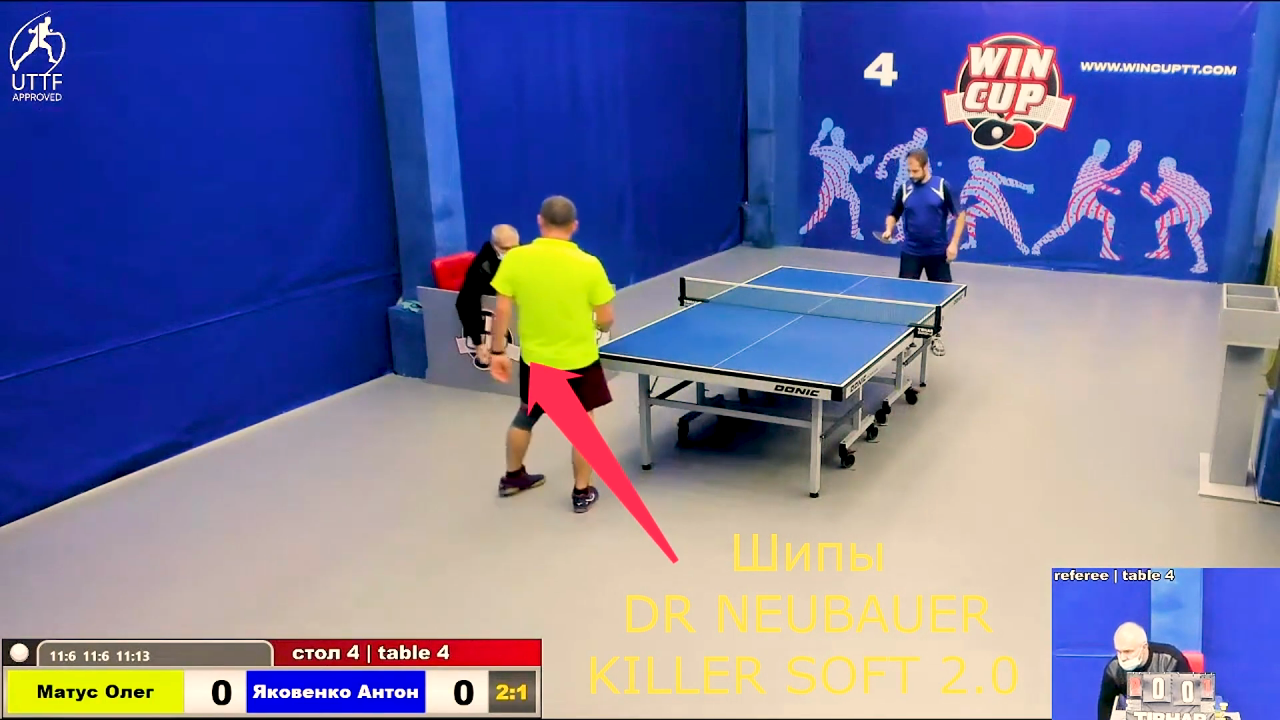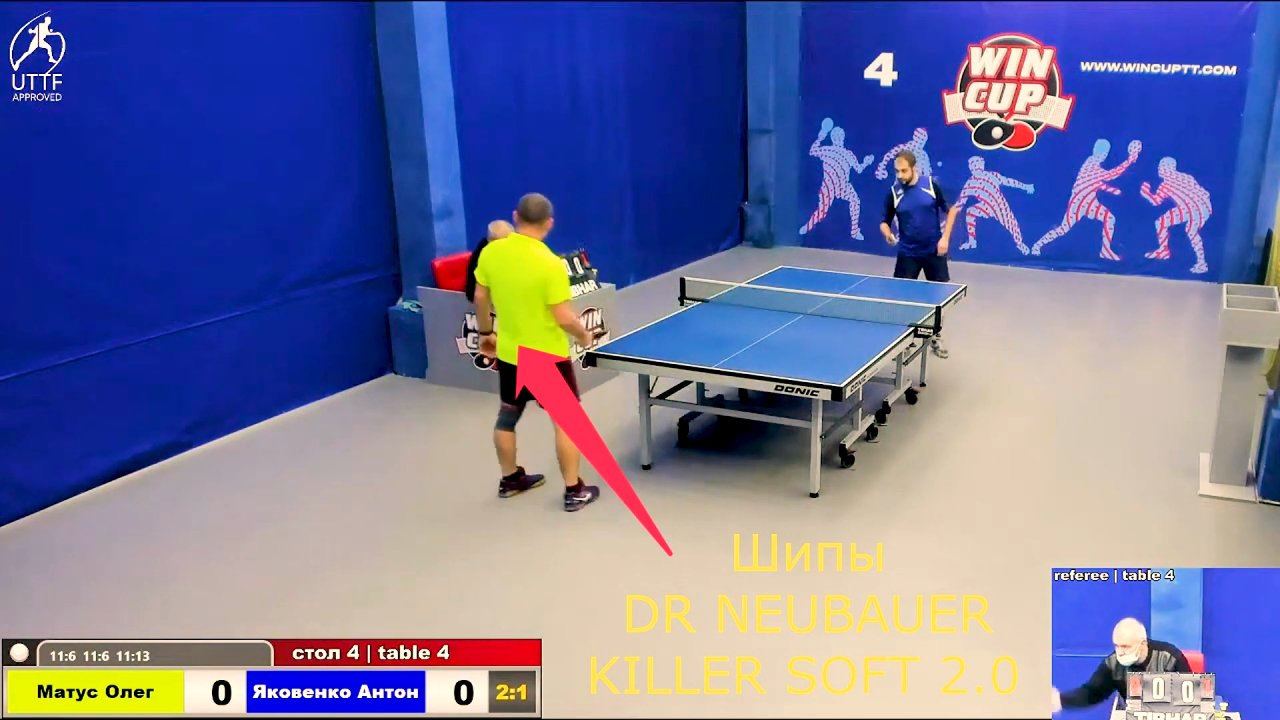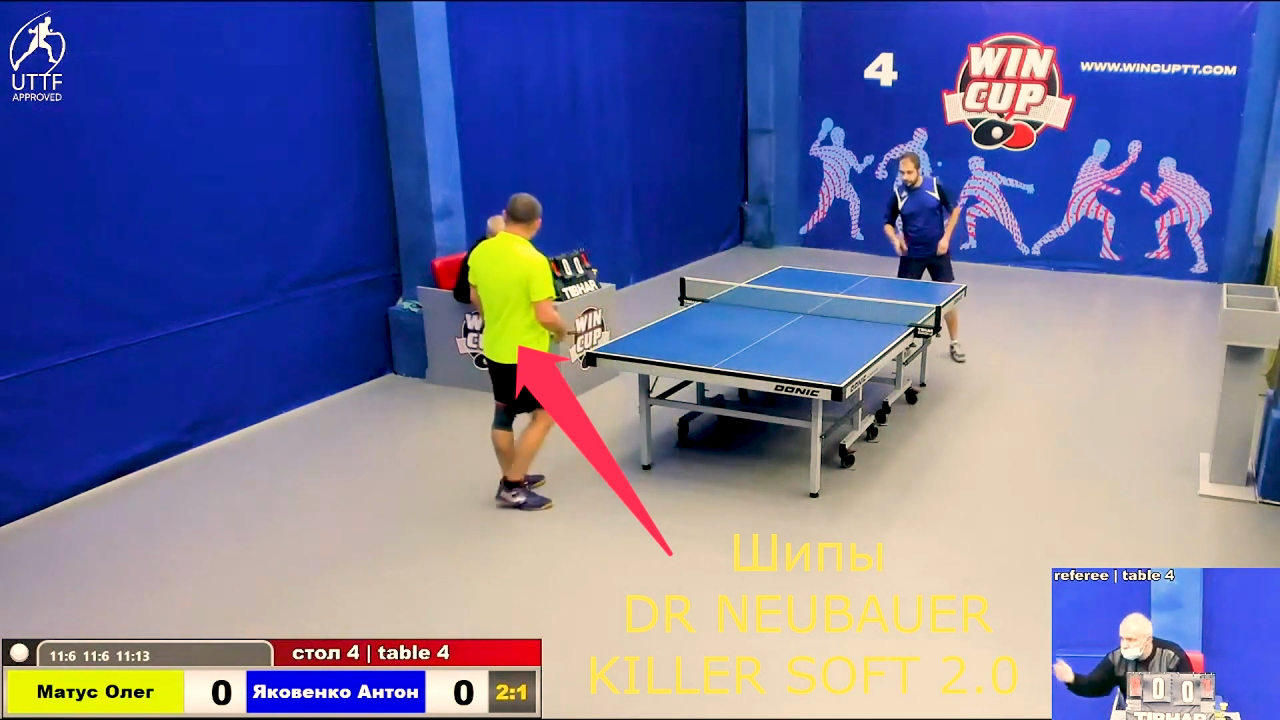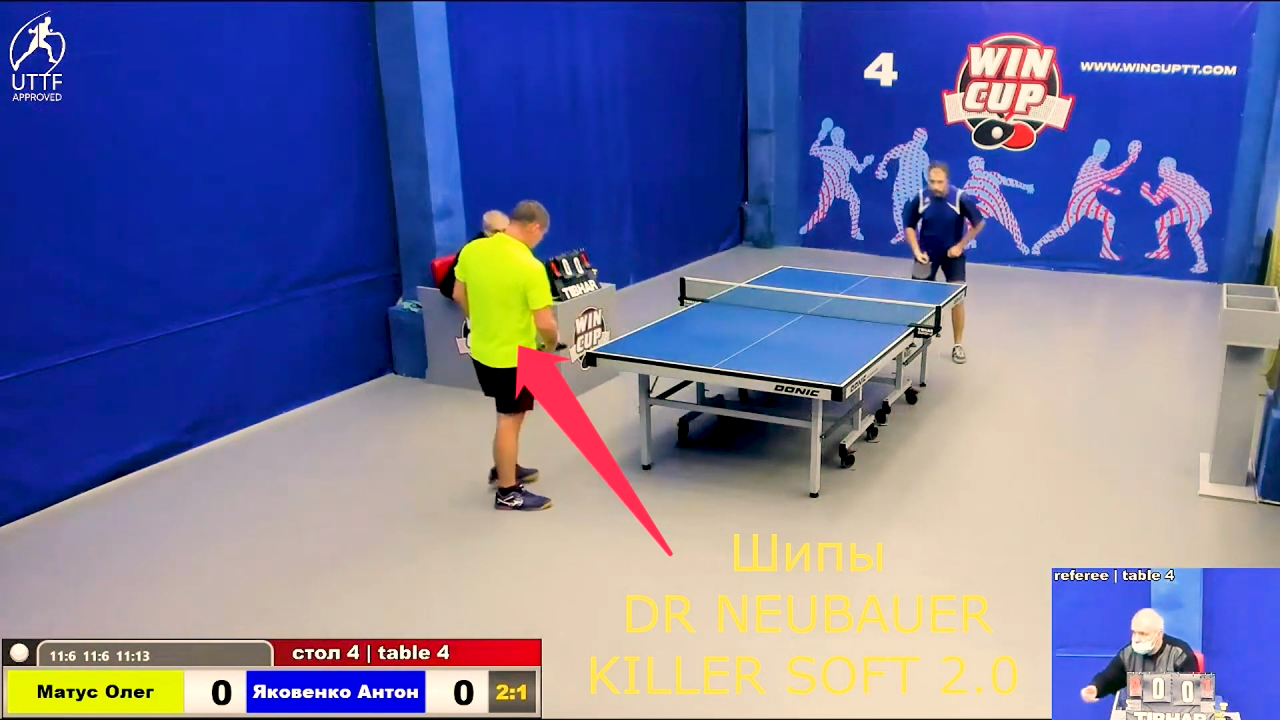
dt=0.3s
person 1, frame 1
left shoulder: (515, 259)
right shoulder: (587, 265)
left elbow: (502, 311)
right elbow: (606, 317)
left wrist: (497, 351)
right wrist: (606, 322)
left hip: (535, 360)
right hip: (579, 361)
left knee: (525, 416)
left ankle: (512, 476)
right ankle: (582, 492)
person 1, frame 2
left shoulder: (491, 252)
right shoulder: (549, 263)
left elbow: (481, 298)
right elbow: (563, 318)
left wrist: (486, 332)
right wrist: (583, 335)
left hip: (510, 354)
right hip: (547, 356)
left knee: (507, 416)
left ankle: (510, 479)
right ankle: (574, 490)
person 1, frame 3
left shoulder: (480, 252)
right shoulder: (533, 261)
right elbow: (545, 315)
right wrist: (561, 331)
left hip: (495, 350)
left knee: (503, 416)
right knee: (542, 418)
left ankle: (511, 477)
right ankle: (512, 488)
person 1, frame 4
left shoulder: (472, 250)
right shoulder: (530, 267)
left elbow: (459, 295)
right elbow: (545, 323)
right wrist: (551, 341)
left hip: (482, 352)
right hip: (513, 357)
left knee: (506, 415)
right knee: (510, 421)
left ankle: (504, 470)
right ankle: (507, 492)
person 2, frame 1
left shoulder: (942, 186)
right shoulder: (905, 188)
left elbow: (960, 215)
right elbow: (893, 215)
left wrist: (954, 244)
right wrist: (889, 229)
left hip: (938, 252)
right hip: (911, 252)
left ankle: (935, 336)
person 2, frame 2
left shoulder: (931, 184)
right shoulder: (894, 192)
left elbow: (951, 210)
right elbow: (885, 221)
left wrist: (945, 237)
right wrist: (887, 234)
left hip: (934, 251)
right hip: (907, 253)
left ankle: (936, 337)
person 2, frame 3
left shoulder: (935, 185)
right shoulder: (897, 194)
left elbow: (954, 211)
right elbow: (888, 223)
left wrist: (946, 238)
right wrist: (896, 241)
left hip: (937, 251)
right hip: (912, 253)
left ankle: (954, 342)
person 2, frame 4
left shoulder: (960, 198)
right shoulder: (921, 198)
left elbow: (979, 224)
right elbow: (909, 226)
left wrist: (961, 245)
right wrist: (917, 251)
left hip: (952, 253)
right hip: (927, 254)
left ankle: (958, 345)
